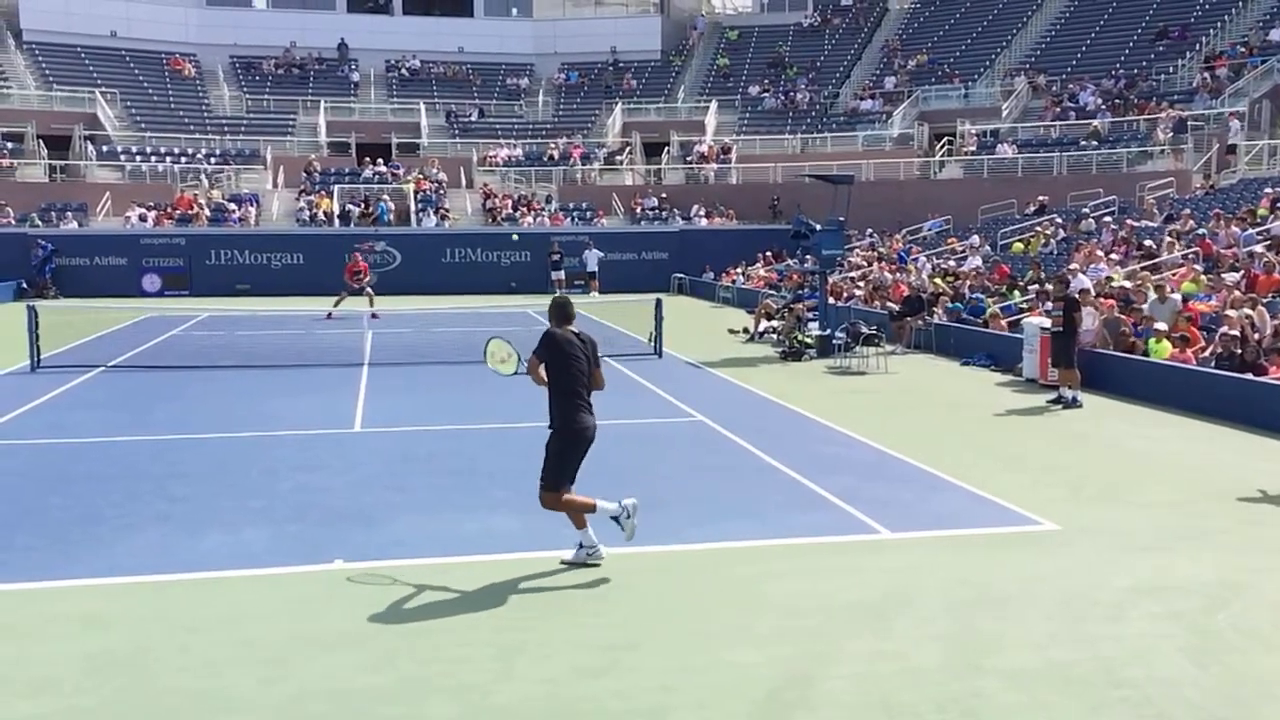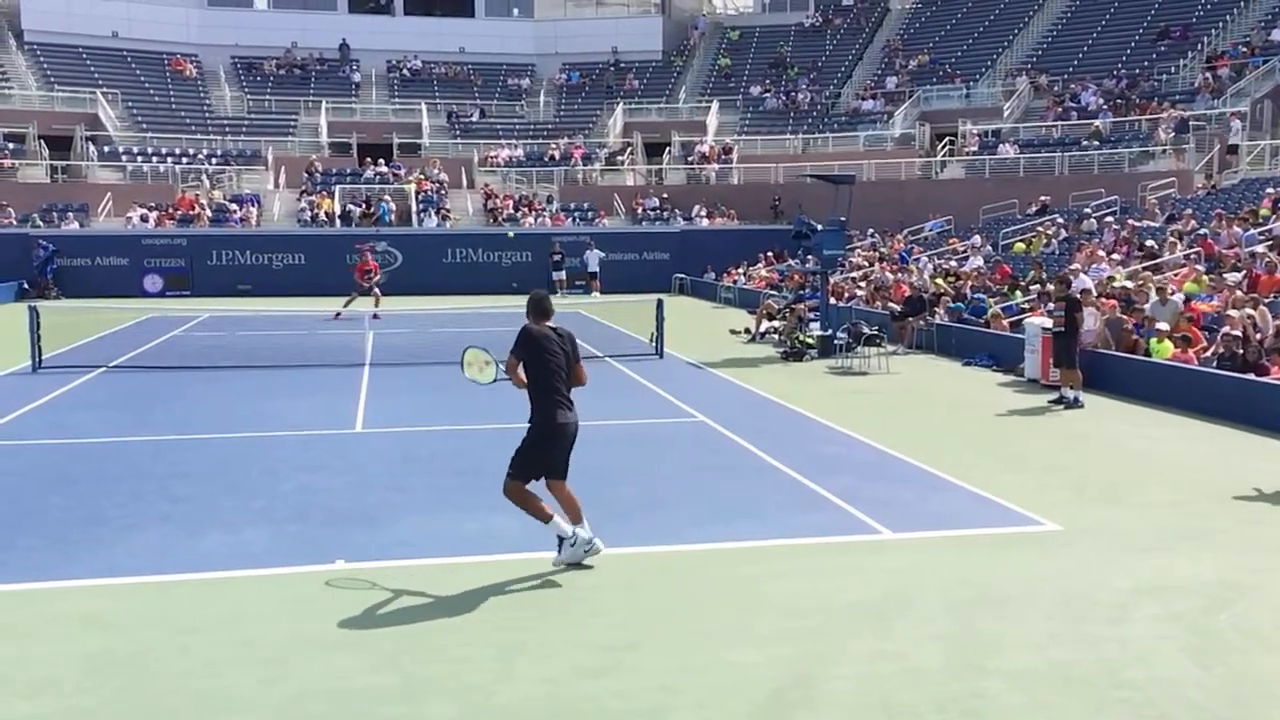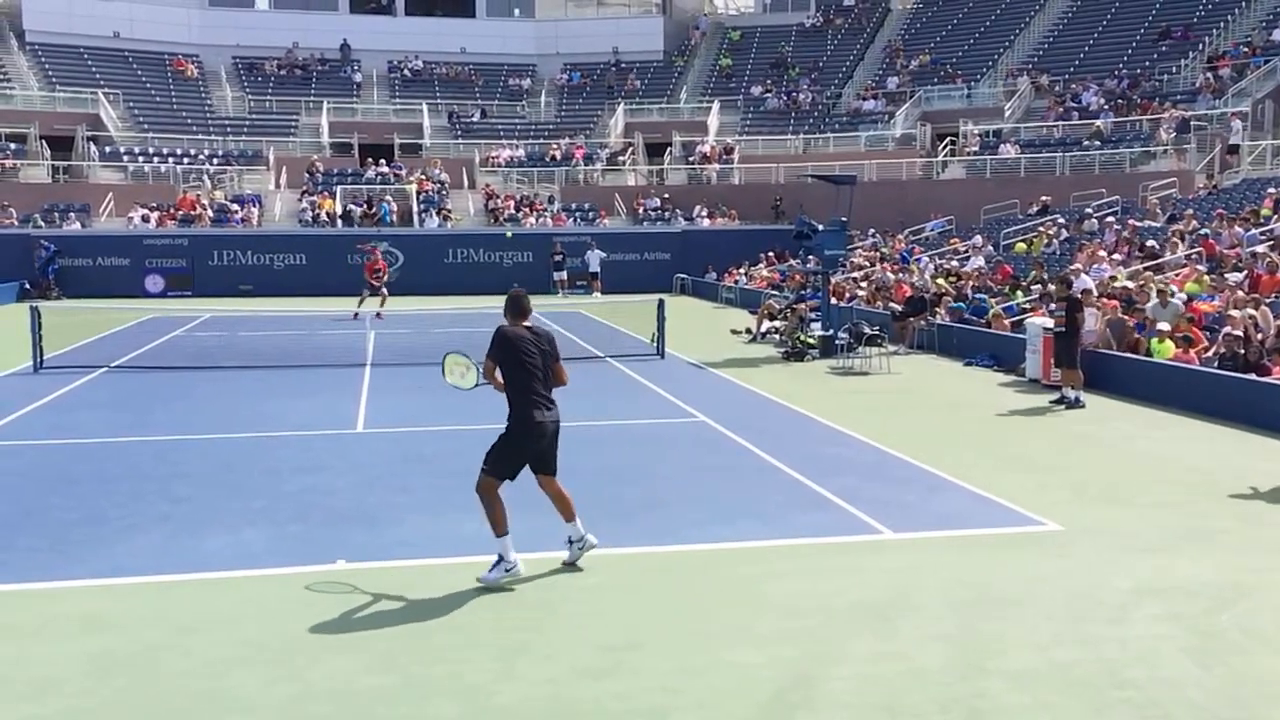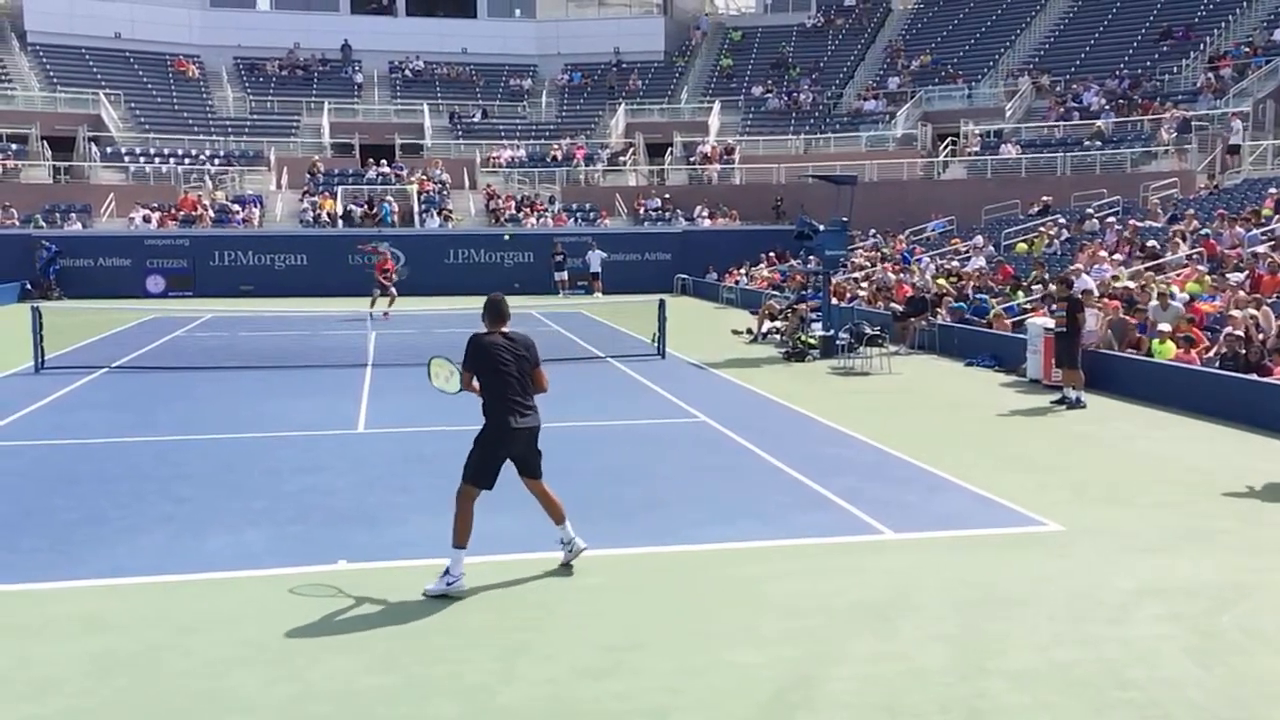
dt=0.5s
person 1, frame 1
left shoulder: (552, 337)
right shoulder: (588, 341)
left elbow: (532, 368)
right elbow: (599, 383)
left wrist: (544, 379)
left hip: (569, 427)
right hip: (584, 425)
left knee: (549, 498)
right knee: (560, 490)
left ankle: (617, 510)
right ankle: (590, 546)
person 1, frame 2
left shoulder: (529, 333)
right shoulder: (567, 336)
left elbow: (510, 369)
right elbow: (580, 379)
left wrist: (523, 381)
left hip: (548, 423)
right hip: (568, 421)
left knee: (513, 488)
right knee: (557, 484)
left ankle: (567, 534)
right ankle: (586, 541)
person 1, frame 3
left shoulder: (504, 334)
right shoulder: (546, 336)
left elbow: (488, 373)
right elbow: (562, 379)
left wrist: (502, 383)
left hip: (525, 422)
right hip: (550, 420)
left knee: (486, 485)
right knee: (548, 482)
left ankle: (508, 560)
right ankle: (579, 538)
person 1, frame 4
left shoulder: (478, 342)
right shoulder: (526, 342)
left elbow: (466, 383)
right elbow: (542, 386)
left hip: (500, 427)
right hip: (530, 424)
left knee: (465, 496)
right knee: (536, 485)
left ankle: (454, 574)
right ankle: (571, 540)
